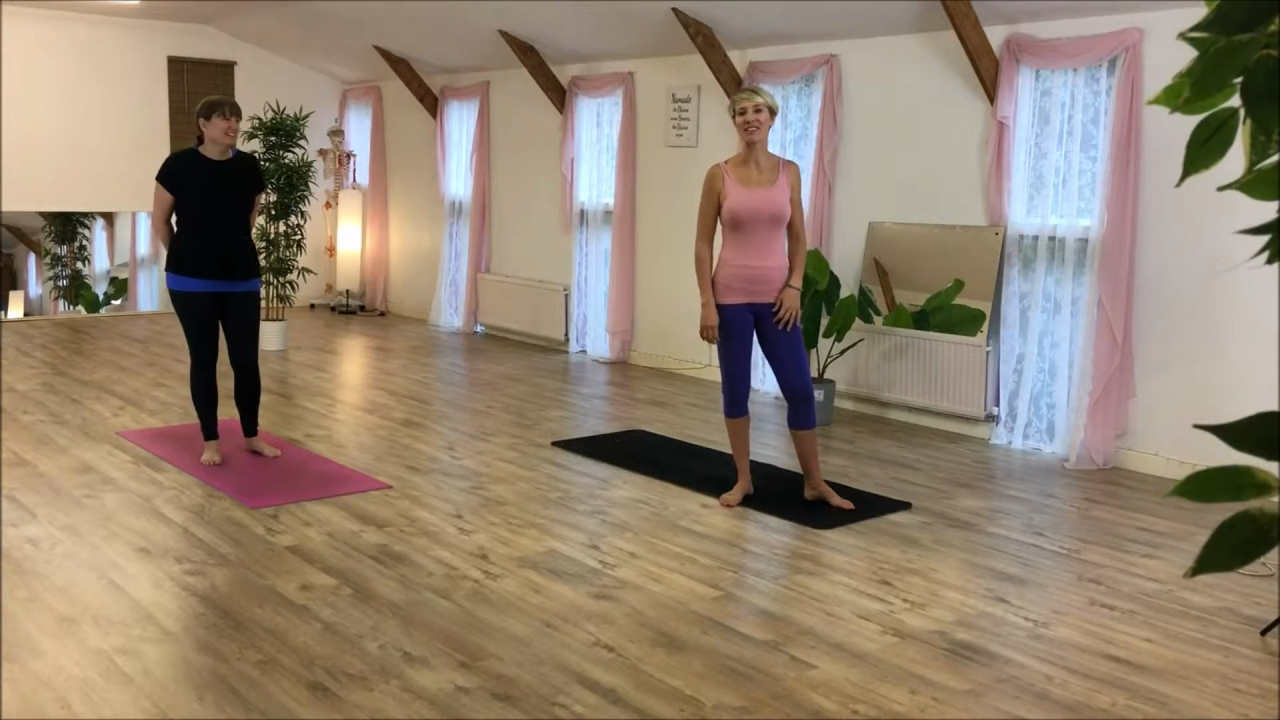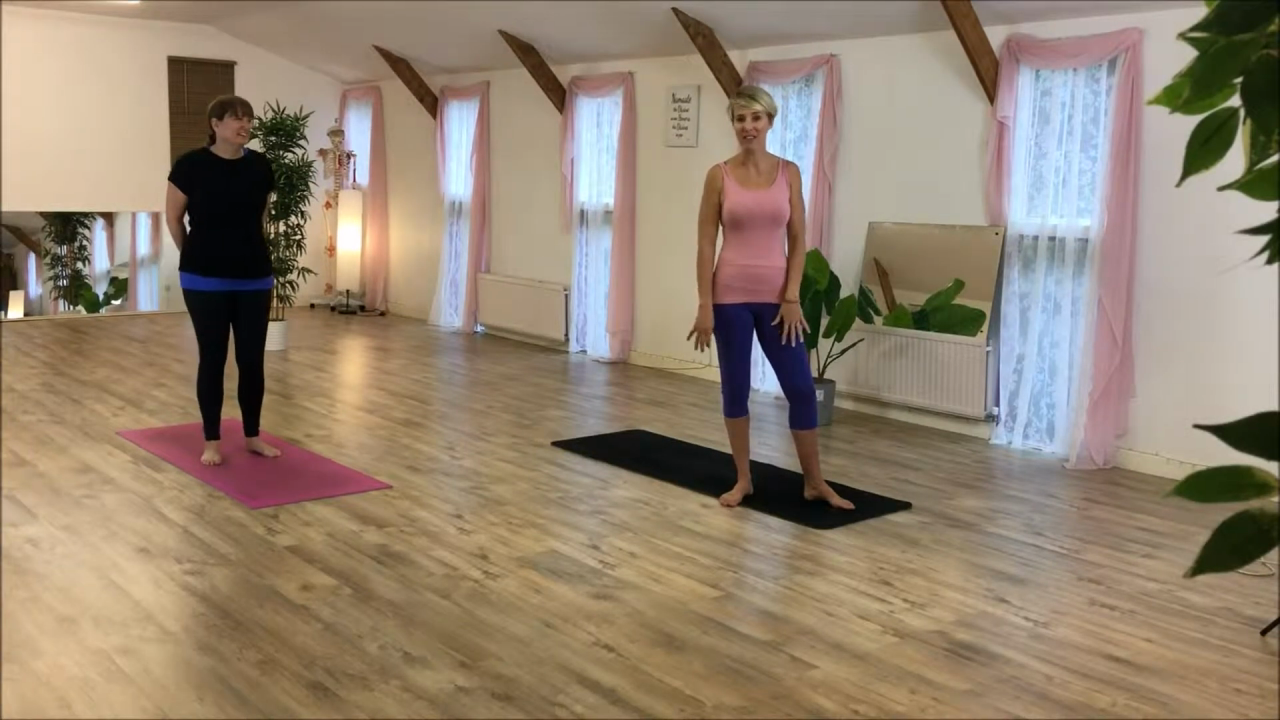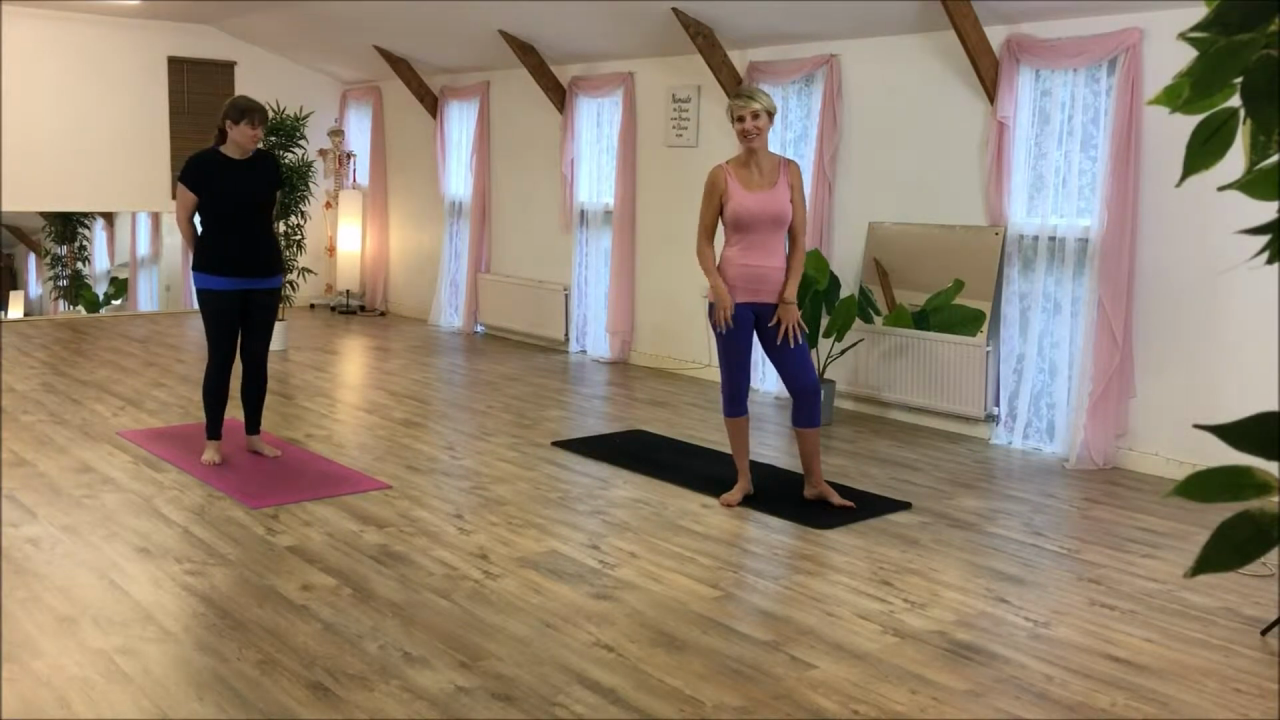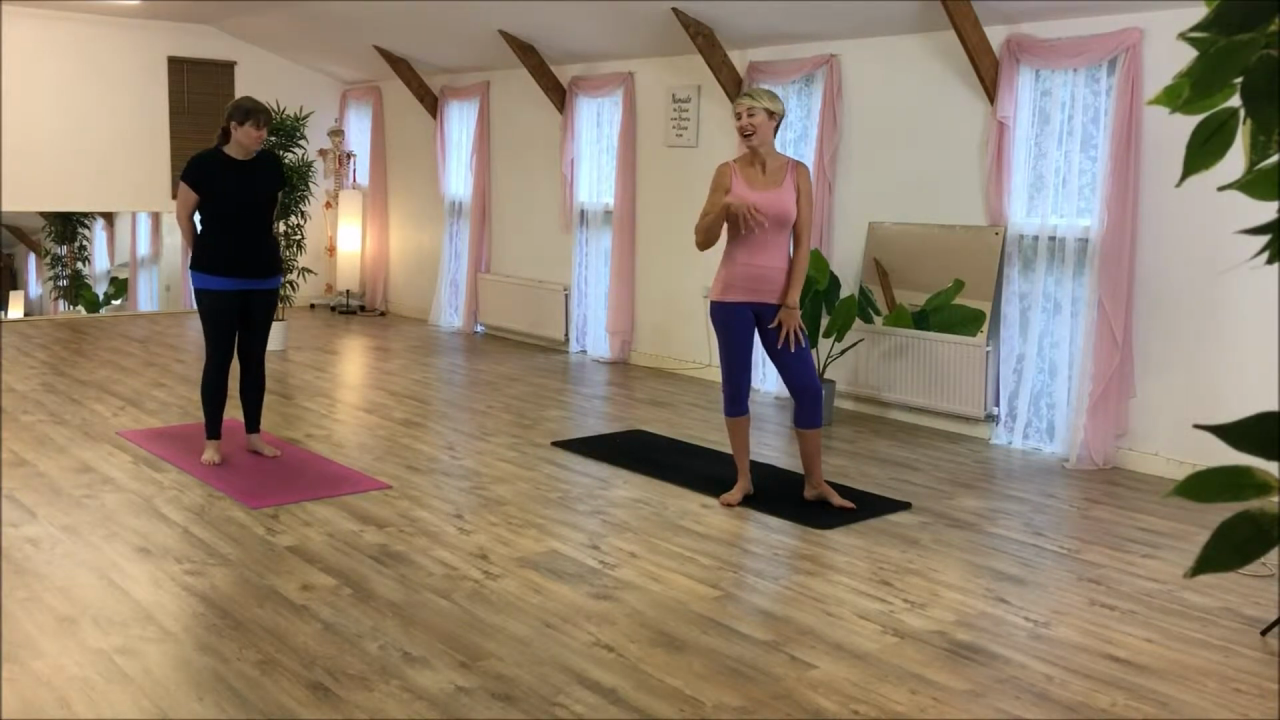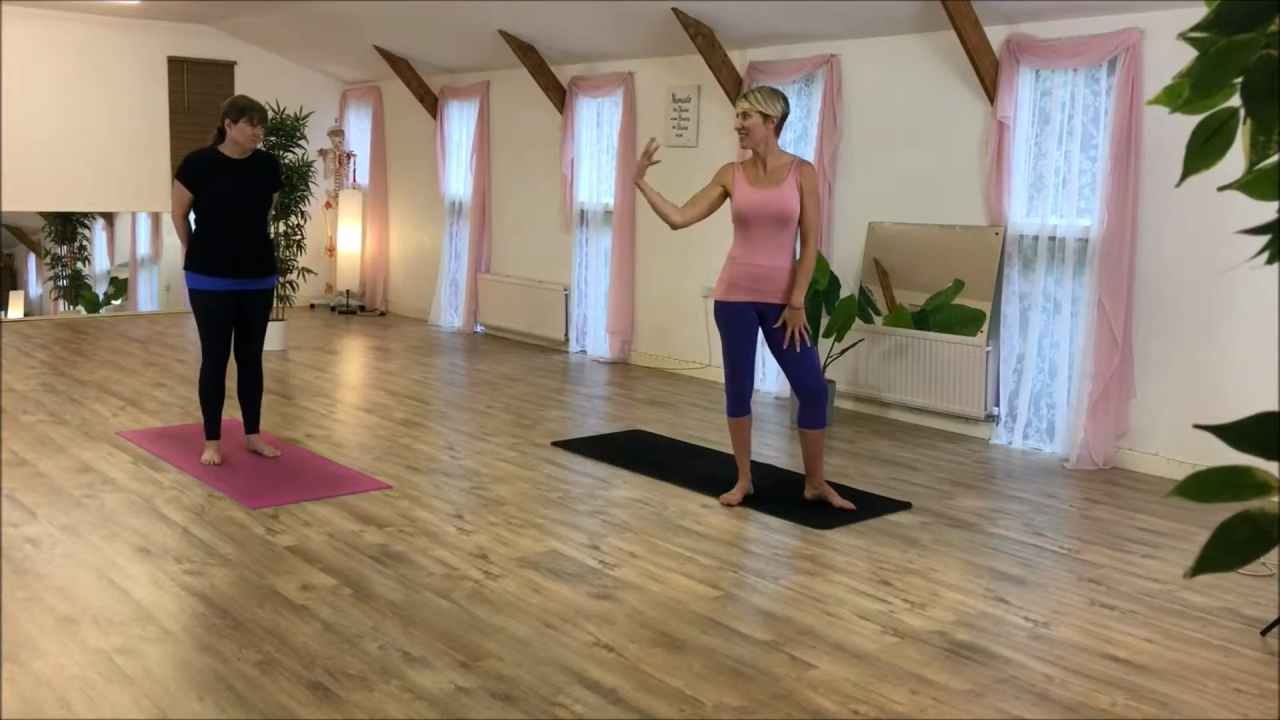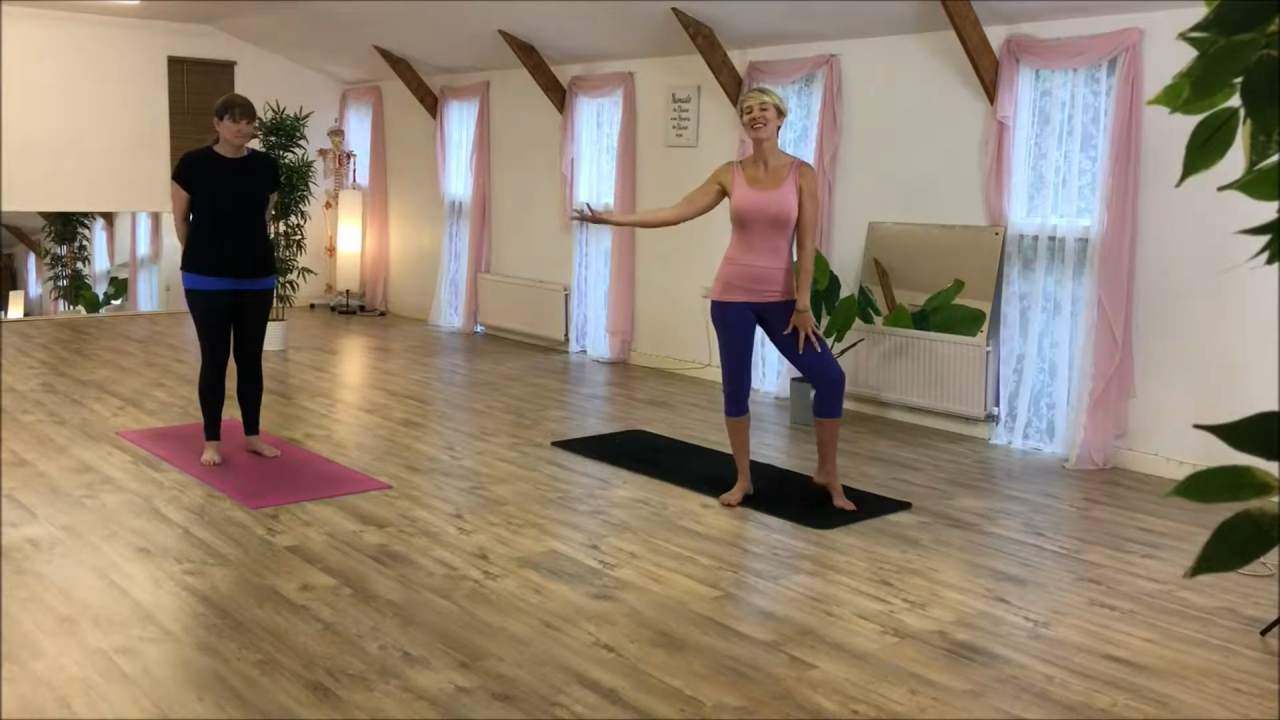
dt=0.4s
person 1, frame 1
left shoulder: (789, 172)
right shoulder: (719, 175)
left elbow: (797, 239)
right elbow: (703, 244)
left wrist: (794, 286)
right wrist: (707, 303)
left hip: (775, 295)
right hip: (731, 295)
left knee: (800, 389)
right knee: (735, 390)
left ankle: (815, 483)
right ankle: (742, 479)
person 1, frame 2
left shoulder: (789, 172)
right shoulder: (719, 176)
left elbow: (797, 243)
right elbow: (705, 244)
left wrist: (792, 297)
right wrist: (704, 306)
left hip: (775, 296)
right hip: (731, 295)
left knee: (801, 389)
right knee: (735, 389)
left ankle: (815, 483)
right ankle: (743, 479)
person 1, frame 3
left shoulder: (790, 171)
right shoulder: (721, 176)
left elbow: (798, 242)
right elbow: (704, 242)
left wrist: (789, 298)
right wrist: (717, 284)
left hip: (775, 296)
right hip: (733, 295)
left knee: (805, 387)
right knee: (735, 388)
left ankle: (815, 482)
right ankle: (742, 479)
person 1, frame 4
left shoulder: (797, 172)
right shoulder: (728, 172)
left elbow: (802, 244)
right elbow: (704, 241)
left wrist: (792, 303)
right wrist: (727, 206)
left hip: (777, 297)
right hip: (732, 295)
left knee: (807, 388)
right knee: (736, 388)
left ankle: (815, 482)
right ankle: (742, 479)
person 1, frame 5
left shoulder: (802, 172)
right shoulder: (731, 174)
left elbow: (810, 244)
right elbow: (678, 219)
left wrist: (796, 303)
right wrist: (641, 182)
left hip: (782, 297)
right hip: (735, 295)
left knee: (811, 388)
right knee: (738, 389)
left ankle: (816, 483)
right ankle: (744, 479)
person 1, frame 6
left shoulder: (801, 173)
right shoulder: (729, 174)
left elbow: (805, 245)
right elbow: (676, 213)
left wrist: (802, 305)
right wrist: (613, 218)
left hip: (779, 296)
right hip: (732, 294)
left knee: (828, 376)
right knee: (736, 388)
left ankle: (827, 472)
right ankle: (743, 479)
person 2, frame 1
left shoulder: (249, 167)
right shoulder: (179, 165)
right elbow: (160, 220)
right wrist: (183, 258)
left hip: (242, 279)
right hip: (192, 282)
left knee: (246, 359)
right knee: (203, 359)
left ankle: (252, 436)
right ankle: (210, 441)
person 2, frame 2
left shoulder: (260, 166)
right shoulder: (191, 165)
right elbow: (173, 218)
right wrist: (196, 256)
left hip: (255, 279)
right hip: (205, 281)
left knee: (252, 359)
right knee: (212, 358)
left ankle: (252, 436)
right ankle: (211, 441)
person 2, frame 3
left shoulder: (268, 164)
right shoulder: (201, 165)
right elbow: (183, 218)
right wrist: (205, 256)
left hip: (266, 277)
right hip: (218, 280)
left knee: (257, 357)
right knee: (221, 357)
left ankle: (254, 436)
right ankle: (212, 441)
person 2, frame 4
left shoulder: (271, 165)
right shoulder: (204, 165)
right elbow: (184, 216)
right wrist: (204, 255)
left hip: (264, 278)
right hip: (216, 280)
left knee: (254, 357)
right knee: (219, 357)
left ankle: (253, 435)
right ankle: (212, 440)
person 2, frame 5
left shoulder: (268, 166)
right shoulder: (198, 163)
right elbow: (179, 215)
right wrist: (200, 255)
left hip: (259, 278)
right hip: (210, 280)
left knee: (251, 357)
right knee: (215, 357)
left ankle: (253, 435)
right ankle: (212, 441)
person 2, frame 6
left shoulder: (265, 166)
right shoulder: (194, 164)
right elbow: (181, 219)
right wrist: (197, 258)
left hip: (257, 280)
right hip: (207, 281)
left knee: (250, 358)
right knee: (214, 358)
left ankle: (253, 435)
right ankle: (211, 441)
